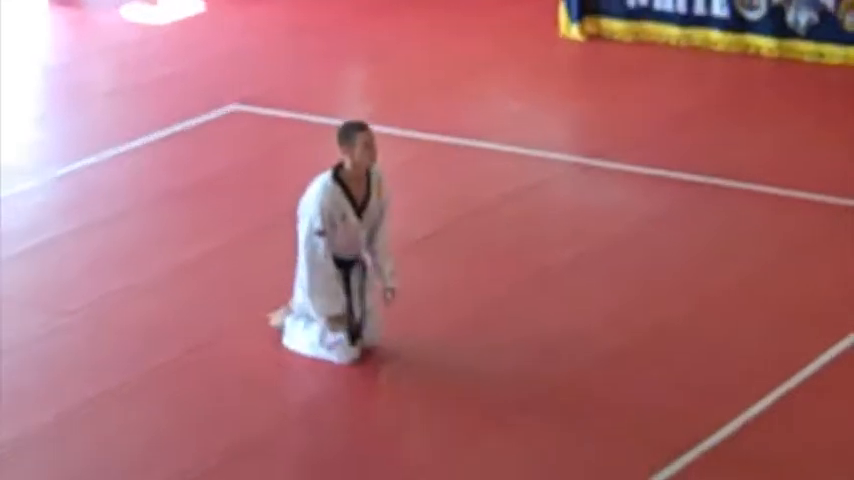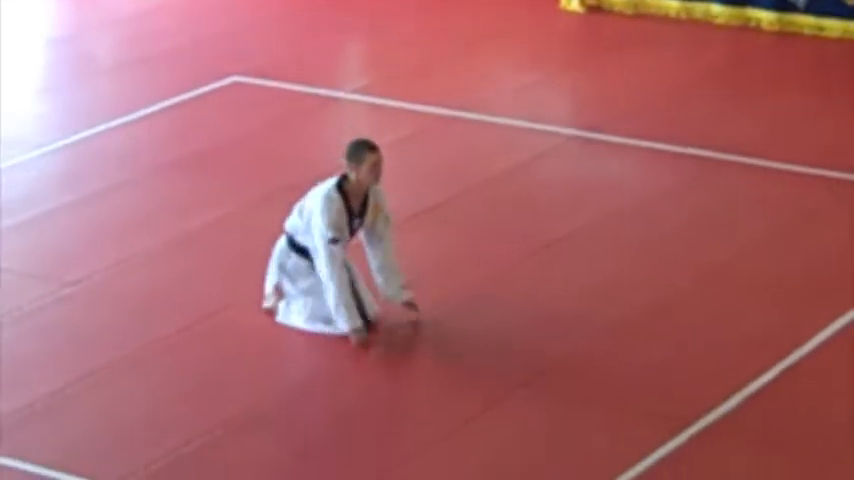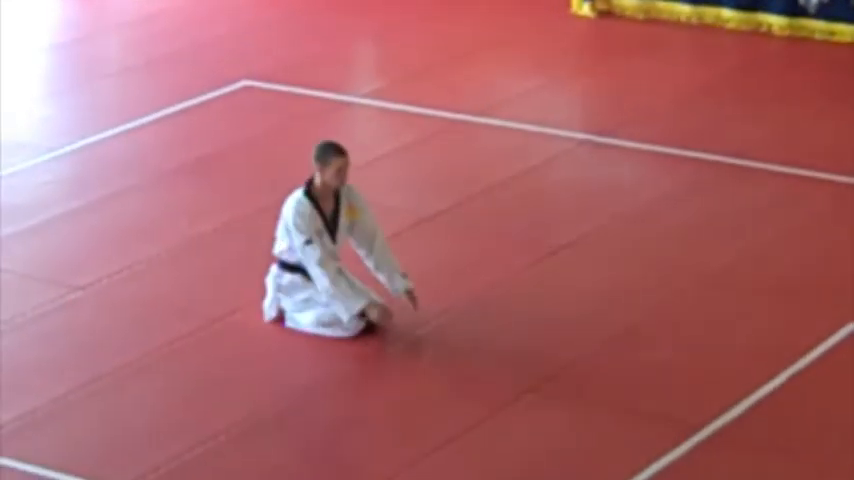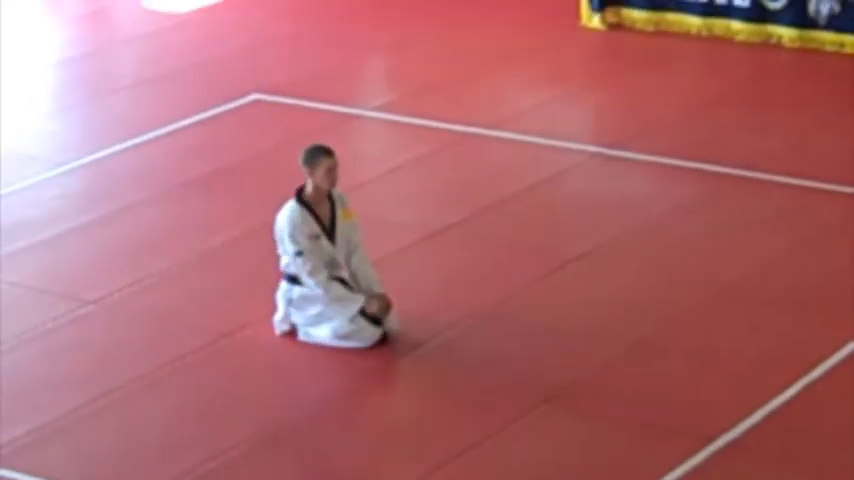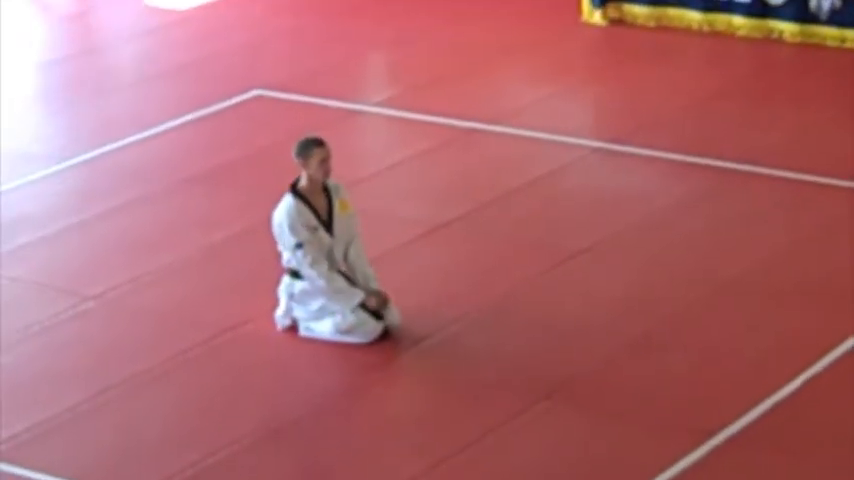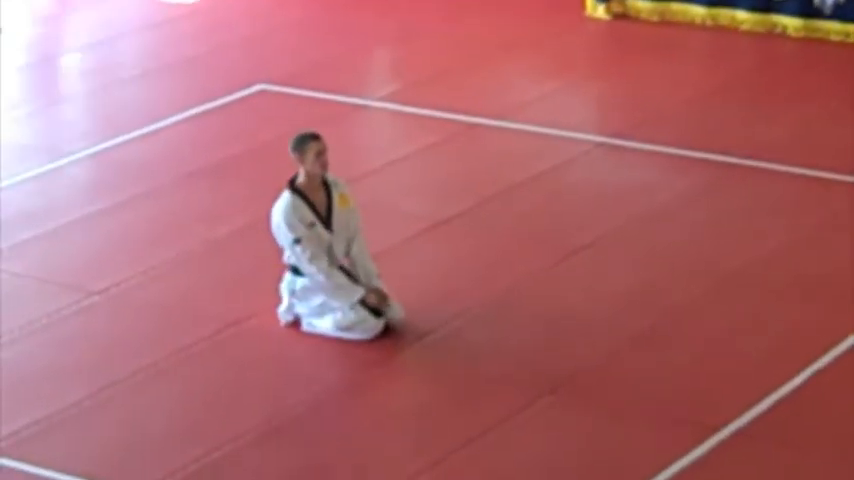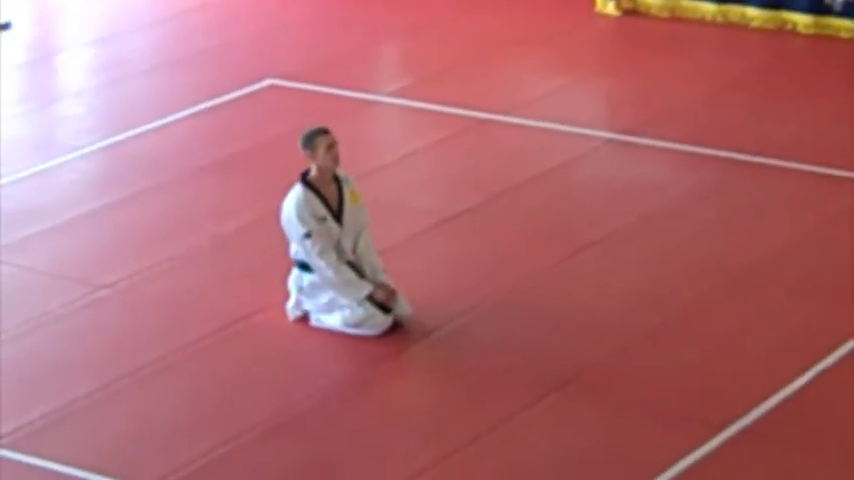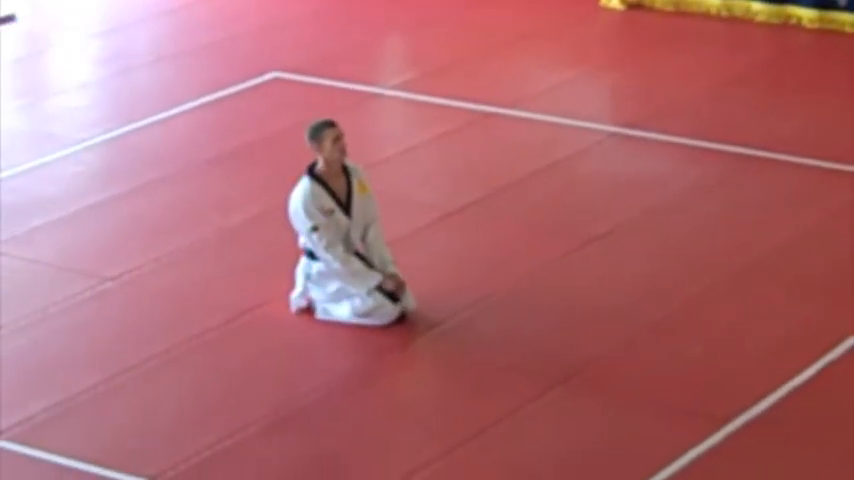
dt=0.3s
person 1, frame 1
left shoulder: (374, 178)
right shoulder: (324, 193)
left elbow: (377, 232)
right elbow: (313, 254)
left wrist: (387, 277)
right wrist: (328, 309)
left hip: (354, 264)
right hip: (319, 266)
left knee: (366, 336)
right knee: (345, 352)
left ankle: (304, 309)
right ankle: (287, 322)
person 1, frame 2
left shoulder: (373, 194)
right shoulder: (326, 204)
left elbow: (380, 247)
right elbow: (331, 269)
left wrist: (401, 293)
right wrist: (351, 324)
left hip: (332, 255)
right hip: (297, 260)
left knee: (368, 315)
right knee: (342, 324)
left ankle: (302, 293)
right ankle: (283, 306)
person 1, frame 3
left shoulder: (349, 195)
right shoulder: (297, 210)
left elbow: (372, 242)
right elbow: (320, 268)
left wrist: (401, 284)
right wrist: (364, 305)
left hip: (328, 272)
right hip: (294, 280)
left knee: (375, 313)
right knee: (351, 322)
right ankle: (289, 311)
person 1, frame 4
left shoulder: (339, 201)
right shoulder: (291, 220)
left elbow: (354, 252)
right elbow: (312, 278)
left wrist: (375, 292)
right wrist: (362, 303)
left hip: (335, 282)
right hip: (306, 293)
left knee: (386, 324)
right knee: (369, 333)
right ankle: (300, 324)
person 1, frame 5
left shoulder: (336, 192)
right shoulder: (289, 214)
left elbow: (353, 245)
right elbow: (313, 270)
left wrist: (371, 287)
right wrist: (362, 298)
left hip: (336, 277)
right hip: (309, 288)
left knee: (389, 318)
right knee: (370, 328)
right ankle: (301, 318)
person 1, frame 6
left shoulder: (336, 188)
right shoulder: (287, 210)
left elbow: (355, 240)
right elbow: (313, 266)
left wrist: (372, 284)
right wrist: (361, 294)
left hip: (339, 272)
right hip: (310, 284)
left knee: (392, 314)
right knee: (371, 324)
right ankle: (303, 313)
person 1, frame 7
left shoulder: (346, 184)
right shoulder: (298, 204)
left elbow: (362, 237)
right elbow: (322, 260)
left wrist: (378, 279)
right wrist: (369, 290)
left hip: (345, 268)
right hip: (317, 280)
left knee: (400, 310)
right knee: (379, 320)
right ankle: (312, 308)
person 1, frame 8
left shoulder: (355, 174)
right shoulder: (306, 197)
left elbow: (371, 227)
right elbow: (330, 253)
left wrist: (388, 270)
right wrist: (378, 280)
left hip: (353, 259)
right hip: (325, 270)
left knee: (405, 304)
right knee: (387, 310)
right ankle: (315, 299)
